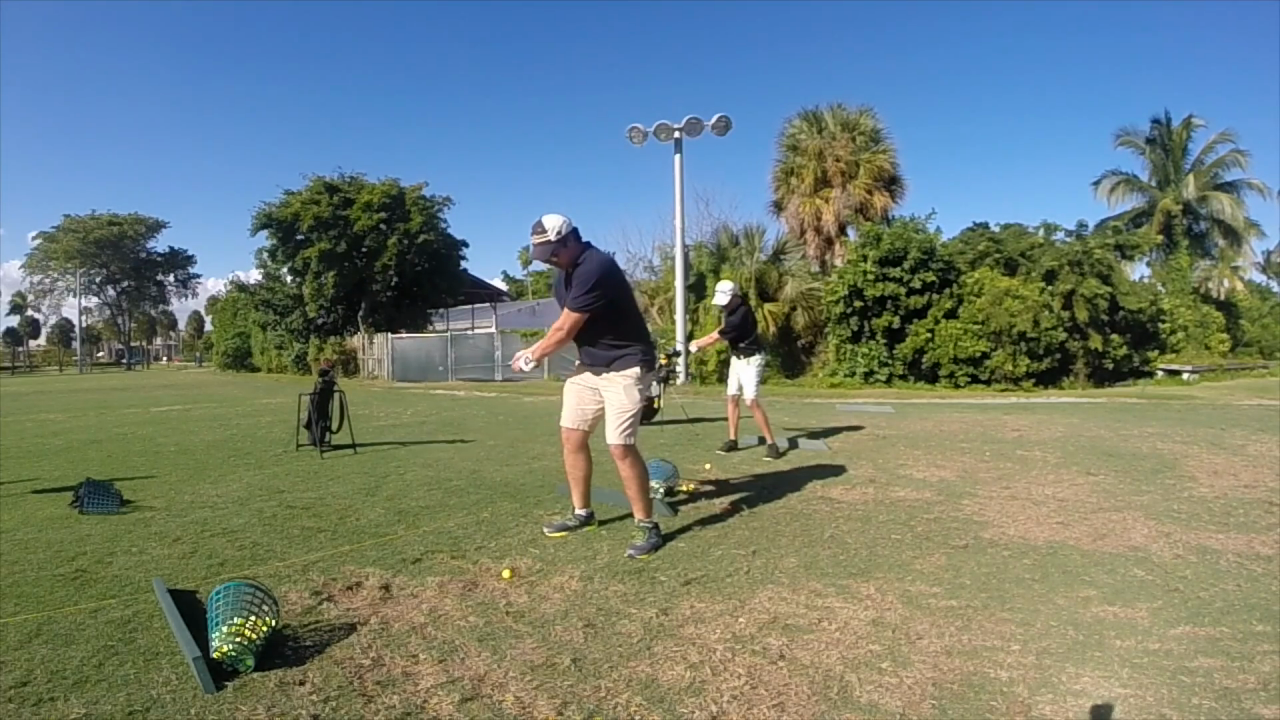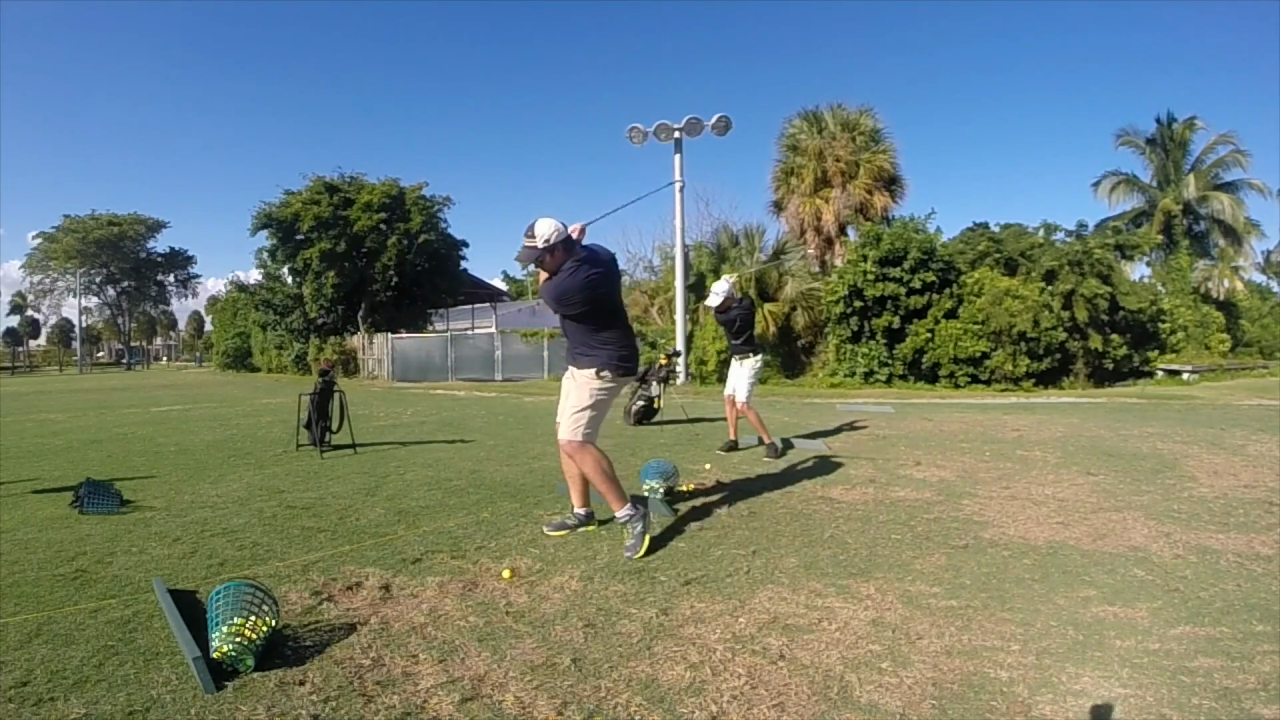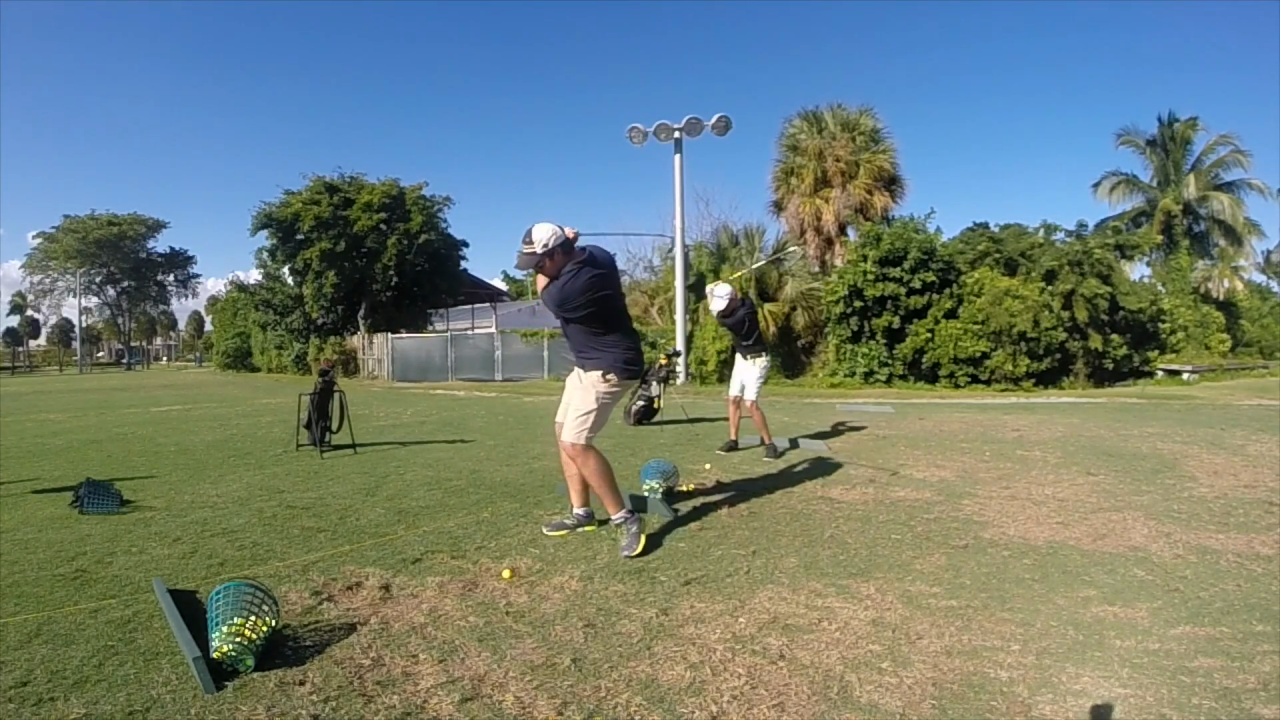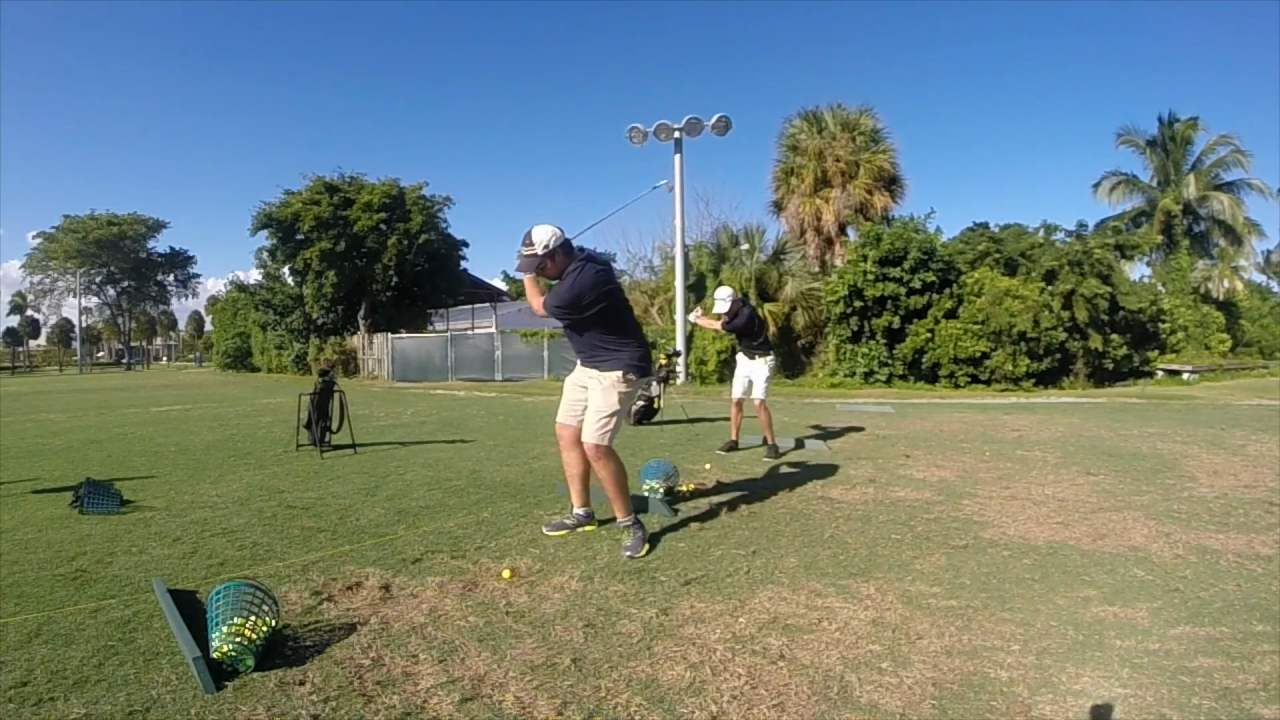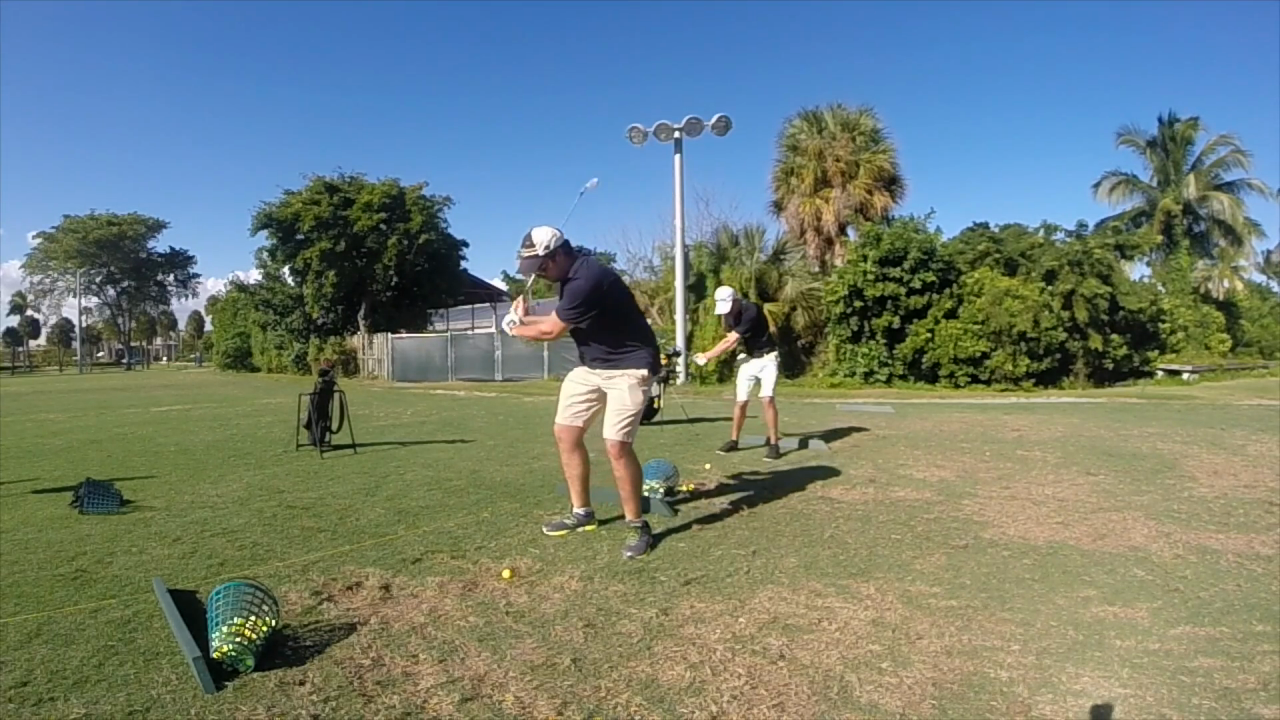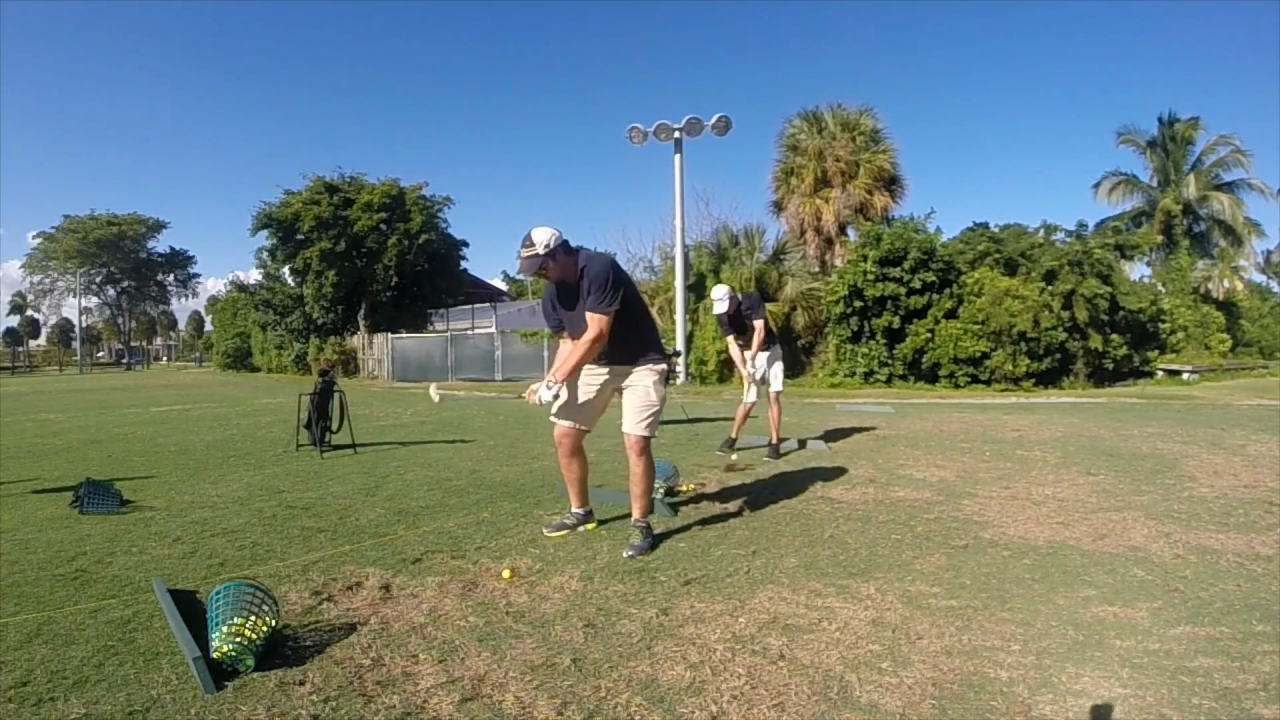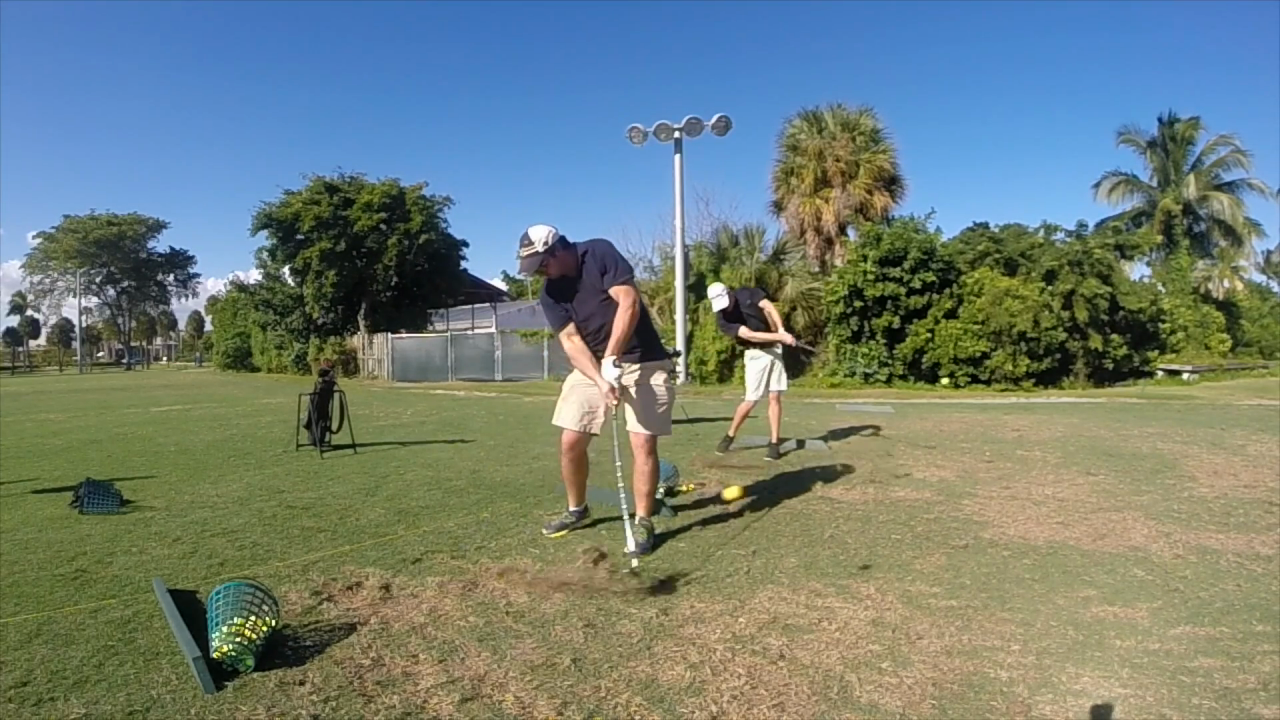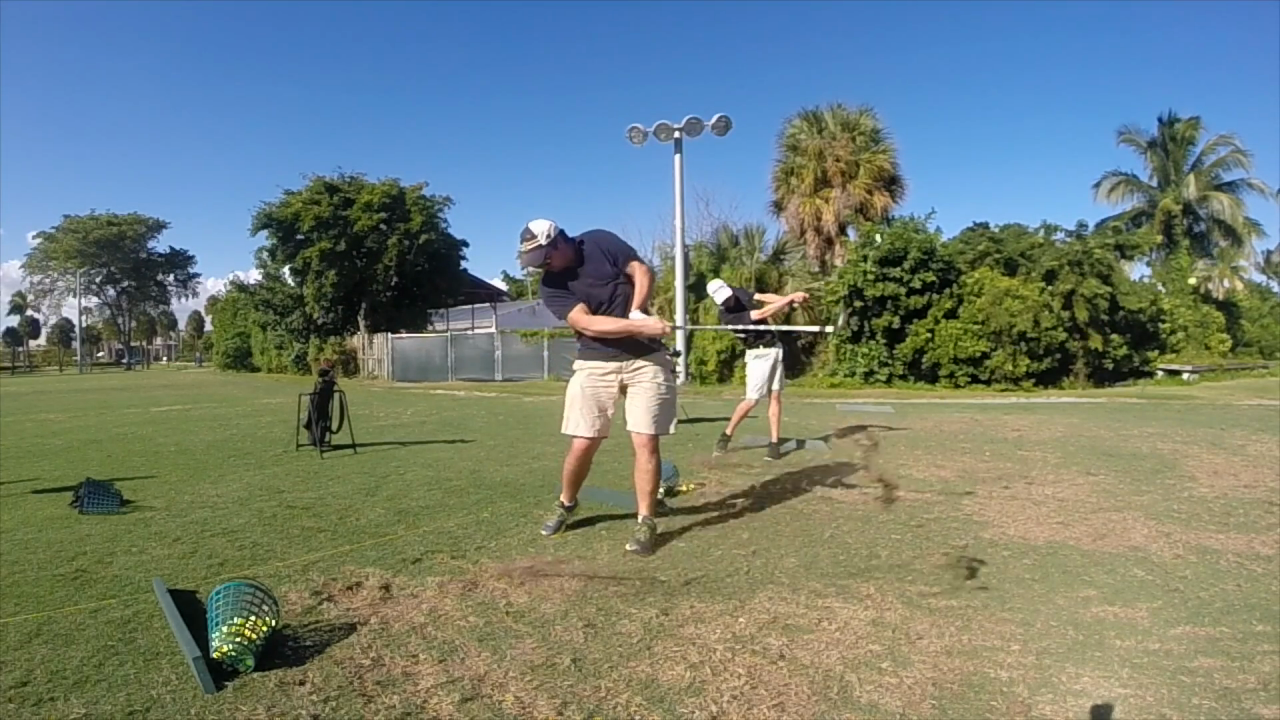
dt=0.3s
person 1, frame 1
left shoulder: (594, 269)
right shoulder: (568, 272)
left elbow: (565, 329)
left wrist: (531, 355)
right wrist: (536, 351)
left hip: (625, 365)
right hip: (590, 366)
left knee: (620, 445)
right knee: (572, 436)
left ankle: (647, 526)
right ankle: (582, 513)
person 1, frame 2
left shoulder: (566, 285)
right shoulder: (598, 255)
left elbow: (545, 285)
right wrist: (575, 238)
left hip: (602, 366)
right hip: (585, 362)
left knee: (572, 441)
right knee: (567, 437)
left ankle: (631, 515)
right ankle: (582, 513)
person 1, frame 3
left shoulder: (565, 291)
right shoulder: (596, 256)
left elbow: (543, 289)
right wrist: (567, 239)
left hip: (608, 368)
right hip: (594, 363)
left knee: (576, 443)
right knee: (564, 433)
left ankle: (625, 520)
right ankle: (581, 513)
person 1, frame 4
left shoulder: (576, 287)
right shoulder: (587, 260)
left elbow: (540, 307)
left wrist: (530, 279)
right wrist: (537, 275)
left hip: (618, 368)
right hip: (591, 364)
left knee: (594, 446)
right knee: (566, 433)
left ankle: (631, 525)
right ankle: (581, 513)
person 1, frame 5
left shoulder: (587, 279)
right shoulder: (568, 277)
left elbow: (552, 330)
right elbow: (561, 323)
left wrist: (515, 327)
right wrist: (525, 318)
left hip: (630, 366)
right hip: (592, 363)
left knee: (616, 445)
right knee: (565, 432)
left ankle: (637, 525)
right ankle: (582, 512)
person 1, frame 6
left shoulder: (600, 269)
right shoulder: (553, 291)
left elbow: (596, 335)
right elbow: (568, 341)
left wrist: (556, 379)
right wrist: (551, 381)
left hip: (641, 363)
right hip: (594, 365)
left knee: (636, 443)
right knee: (564, 436)
left ankle: (641, 525)
right ankle: (580, 512)
person 1, frame 7
left shoulder: (599, 253)
right shoulder: (550, 294)
left elbow: (628, 300)
right elbow: (572, 342)
left wrist: (613, 354)
right wrist: (599, 379)
left hip: (645, 361)
right hip: (593, 364)
left knee: (643, 442)
right knee: (571, 440)
left ankle: (643, 523)
right ankle: (576, 509)
person 1, frame 8
left shoulder: (600, 242)
right shoulder: (551, 285)
left elbow: (643, 271)
right elbow: (588, 324)
left wrist: (636, 312)
right wrist: (642, 327)
left hip: (646, 358)
right hip: (596, 363)
left knee: (646, 441)
right knee: (582, 445)
left ankle: (646, 522)
right ankle: (566, 504)
person 2, frame 1
left shoulder: (740, 316)
right shoulder: (735, 304)
left elbow: (716, 337)
right elbow: (722, 329)
left wrist: (698, 344)
right wrist: (700, 342)
left hip: (751, 360)
right hip: (737, 358)
left knee: (751, 401)
right knee: (732, 398)
left ankle: (771, 443)
right ankle: (732, 440)
person 2, frame 2
left shoulder: (729, 318)
right shoulder: (746, 302)
left elbow: (716, 312)
left wrist: (725, 284)
right wrist: (729, 285)
left hip: (747, 362)
right hip: (738, 359)
left knee: (742, 405)
right knee: (729, 398)
left ankle: (770, 443)
right ankle: (733, 440)
person 2, frame 3
left shoulder: (738, 319)
right shoulder: (744, 301)
left elbow: (716, 313)
left wrist: (710, 293)
right wrist: (716, 290)
left hip: (756, 361)
right hip: (741, 358)
left knee: (750, 403)
right knee: (733, 399)
left ankle: (769, 444)
right ankle: (733, 440)
person 2, frame 4
left shoulder: (746, 317)
right shoulder: (736, 306)
left elbow: (718, 326)
right elbow: (724, 322)
left wrist: (696, 319)
right wrist: (701, 317)
left hip: (761, 361)
right hip: (744, 359)
left knee: (759, 402)
right knee: (736, 400)
left ankle: (771, 444)
right ankle: (733, 440)
person 2, frame 5
left shoulder: (751, 311)
right shoulder: (728, 314)
left elbow: (731, 342)
right elbow: (729, 341)
left wrist: (708, 356)
right wrist: (709, 355)
left hip: (767, 358)
right hip: (747, 359)
left knee: (767, 400)
right knee: (741, 401)
left ankle: (773, 444)
right ankle: (733, 441)
person 2, frame 6
left shoulder: (752, 299)
right shoulder: (722, 316)
left elbow: (760, 331)
right elbow: (732, 344)
left wrist: (753, 355)
right wrist: (742, 369)
left hip: (772, 352)
right hip: (750, 357)
left knee: (773, 397)
right knee: (748, 402)
left ankle: (774, 443)
right ankle: (732, 438)
person 2, frame 7
left shoulder: (745, 293)
right shoulder: (722, 319)
left elbow: (769, 307)
right elbow: (751, 335)
left wrist: (782, 331)
right wrist: (780, 336)
left hip: (775, 349)
right hip: (755, 355)
left knee: (774, 397)
right knee: (751, 401)
left ankle: (774, 443)
right ankle: (729, 436)
person 2, frame 8
left shoulder: (739, 293)
right shoulder: (726, 315)
left elbow: (764, 297)
right elbow: (762, 313)
left wrist: (790, 298)
right wrist: (789, 299)
left hip: (775, 349)
right hip: (758, 355)
left knee: (775, 397)
right knee: (751, 400)
left ankle: (774, 442)
right ankle: (727, 434)
